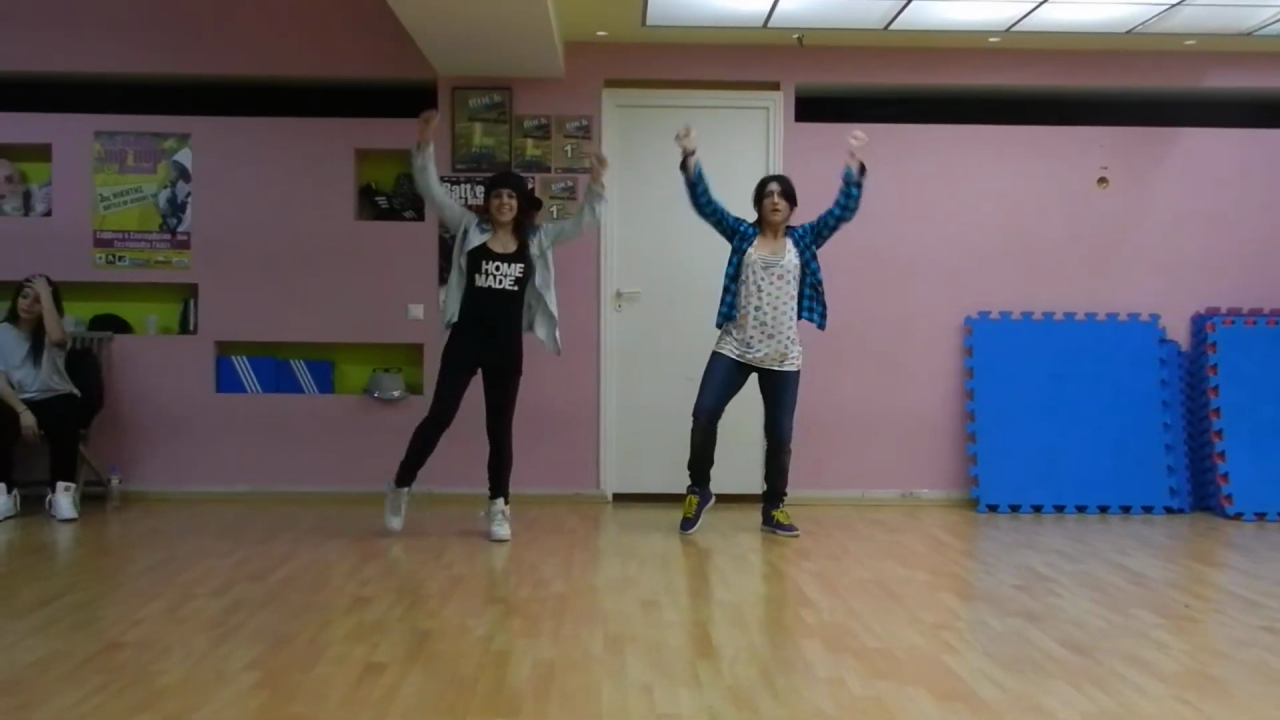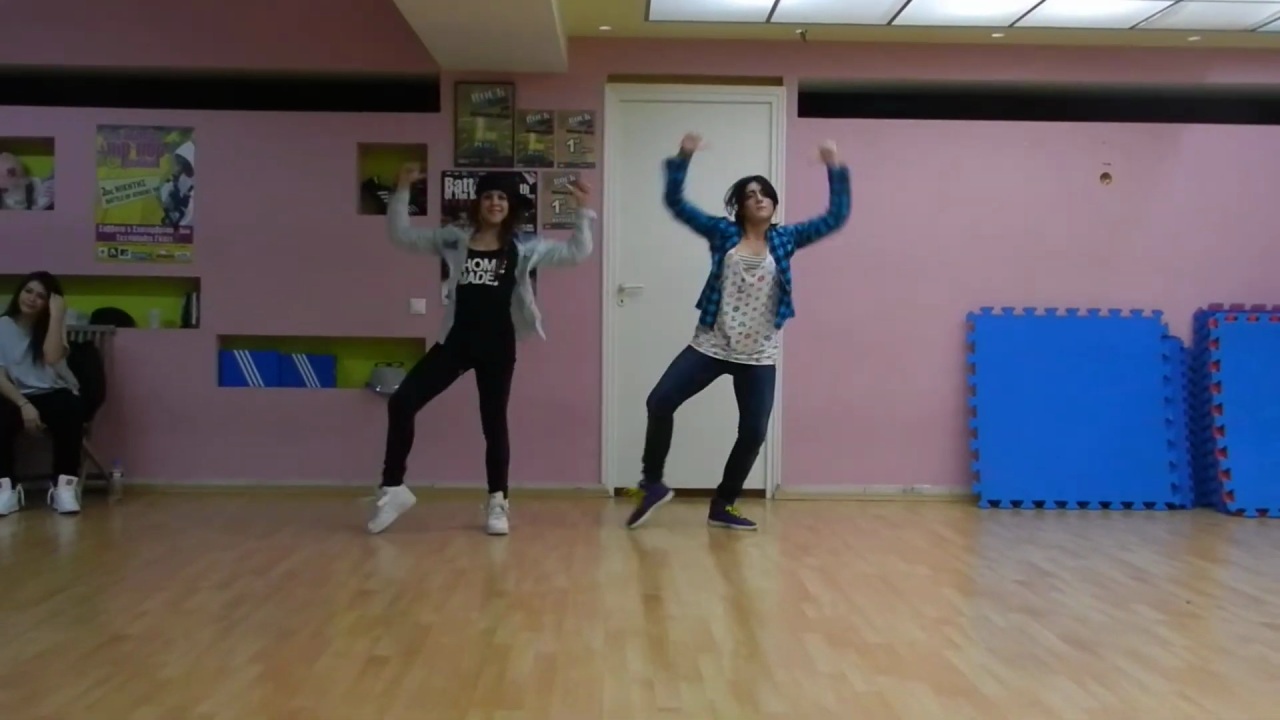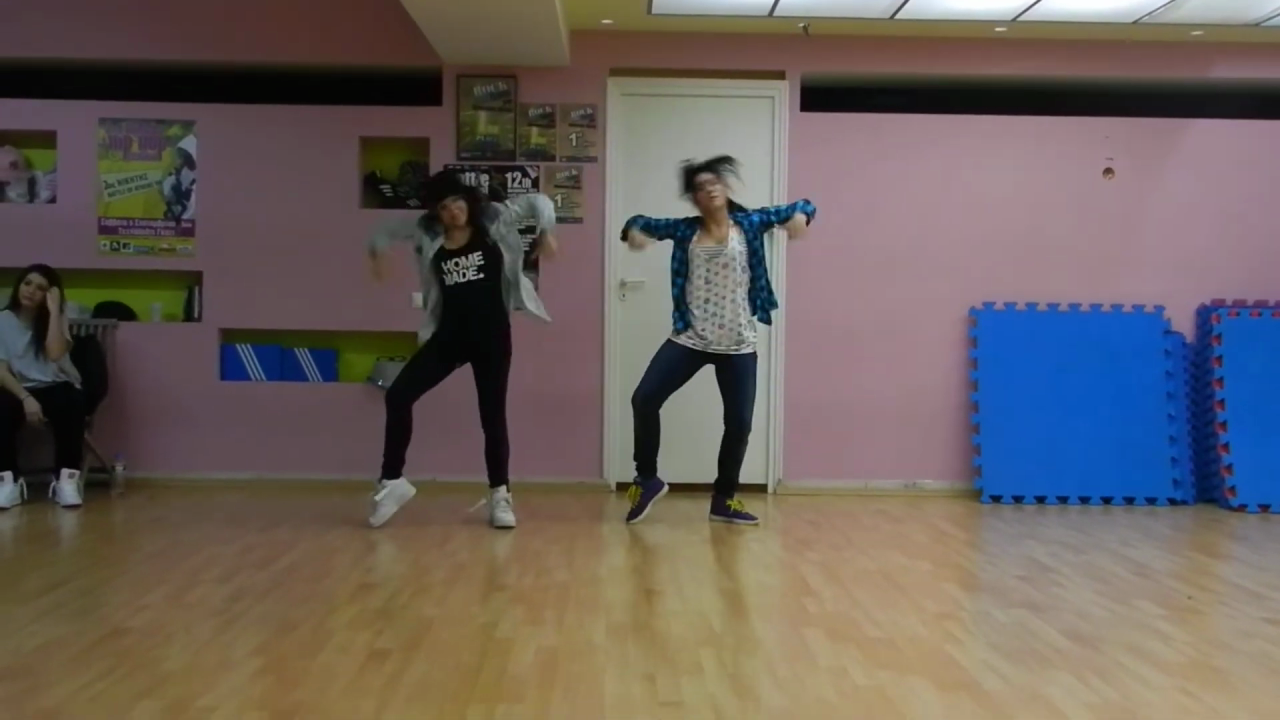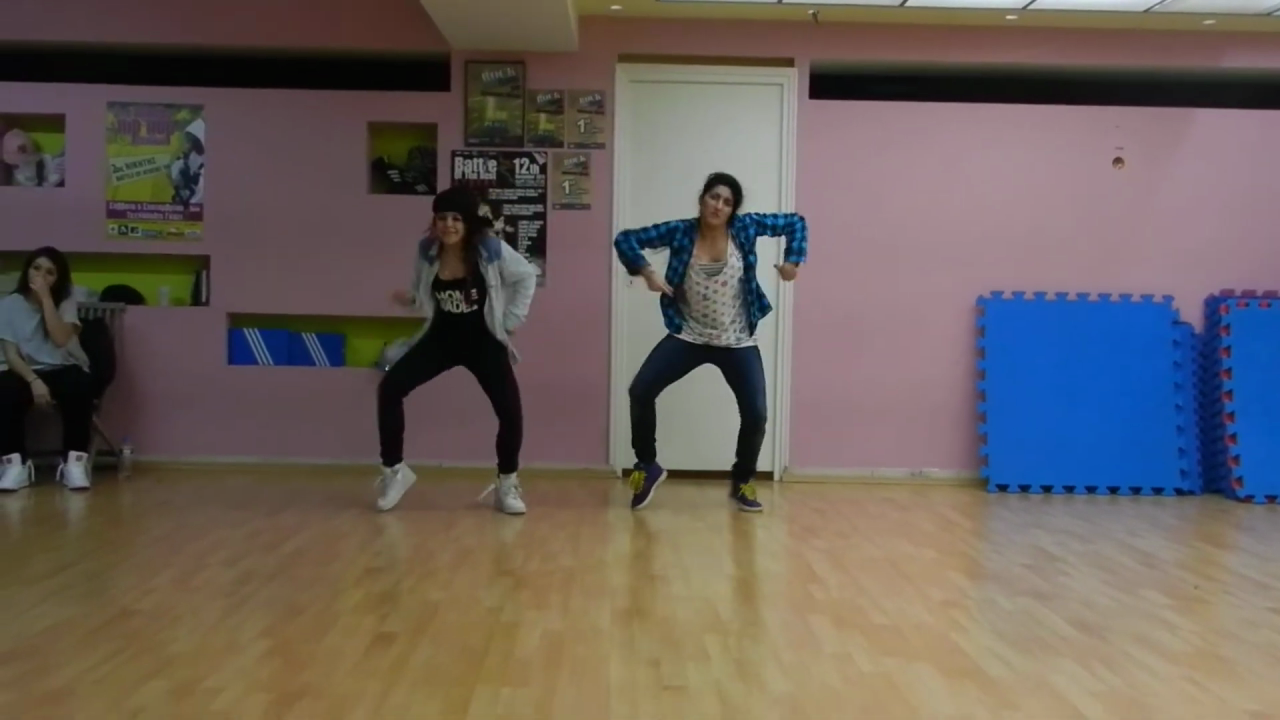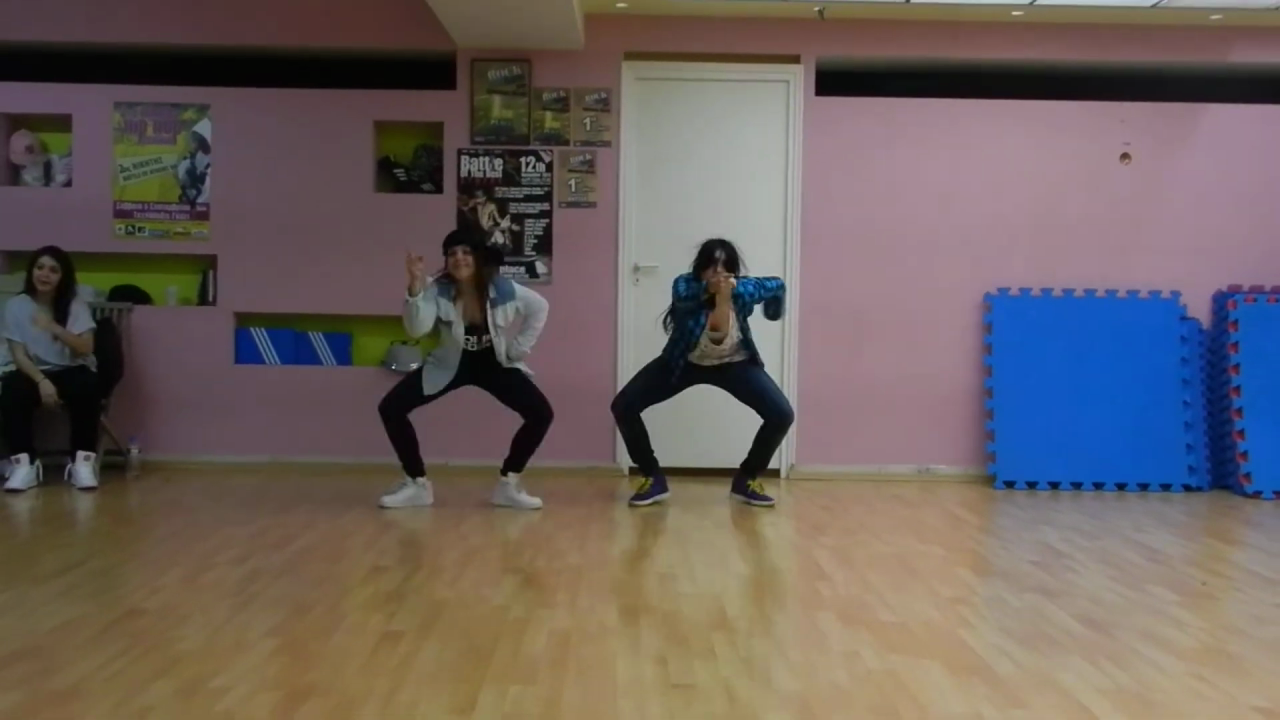
dt=0.5s
person 1, frame 1
left shoulder: (803, 241)
right shoulder: (743, 236)
left elbow: (845, 207)
right elbow: (703, 202)
left wrist: (853, 161)
right wrist: (690, 157)
left hip: (783, 356)
right hip: (735, 348)
left knee: (780, 436)
right knee: (704, 415)
left ankle: (774, 509)
right ankle: (698, 490)
person 1, frame 2
left shoulder: (785, 239)
right shoulder: (723, 234)
left elbow: (835, 217)
right elbow: (676, 203)
left wrist: (835, 169)
right wrist: (682, 158)
left hip: (758, 356)
right hip: (711, 346)
left knee: (753, 434)
right knee: (659, 403)
left ankle: (723, 504)
right ankle: (652, 485)
person 1, frame 3
left shoulder: (749, 223)
right shoulder: (684, 229)
left elbow: (800, 207)
right elbow: (640, 221)
left wrist: (800, 216)
right wrist: (632, 233)
left hip: (737, 344)
right hip: (690, 339)
left knee: (739, 423)
right knee: (644, 400)
left ankle: (724, 498)
right ankle: (647, 480)
person 1, frame 4
left shoulder: (745, 228)
right shoulder: (680, 231)
left elbow: (795, 222)
right elbow: (626, 239)
left wrist: (794, 260)
right wrist: (644, 269)
left hip: (737, 341)
right hip: (688, 336)
left knee: (756, 414)
right knee: (641, 390)
left ankle: (742, 482)
right ankle: (647, 466)
person 1, frame 5
left shoulder: (745, 290)
right shoulder: (685, 285)
left elbow: (776, 287)
right elbow: (681, 301)
left wrist: (774, 311)
right wrist: (709, 292)
left hip: (733, 364)
right hip: (683, 363)
left knee: (782, 414)
right knee: (622, 406)
left ankle: (748, 478)
right ankle: (654, 478)
person 2, frame 1
left shoulder: (537, 239)
right shoulder: (469, 228)
left elbow: (585, 224)
right elbow: (431, 189)
left wrist: (595, 184)
right wrist: (424, 147)
left hip: (507, 345)
right hip: (466, 339)
left knee: (500, 428)
right knee: (440, 416)
left ankle: (497, 508)
right ankle: (402, 487)
person 2, frame 2
left shoulder: (525, 245)
right shoulder: (454, 239)
left elbow: (576, 252)
right elbow: (403, 235)
left wrist: (584, 210)
right wrist: (403, 191)
left hip: (498, 345)
right hip: (457, 341)
left knee: (494, 427)
right knee: (401, 404)
left ankle: (497, 503)
right ankle: (393, 489)
person 2, frame 3
left shoulder: (492, 219)
right shoulder: (427, 231)
left elbow: (536, 202)
right elbow: (387, 234)
left wrist: (546, 230)
right wrist: (376, 250)
left hip: (491, 334)
right hip: (449, 334)
left knee: (493, 416)
right knee: (398, 397)
left ankle: (499, 497)
right ankle: (392, 482)
person 2, frame 4
left shoulder: (491, 249)
right shoulder: (427, 250)
left elbow: (526, 277)
left wrist: (512, 321)
right wrist: (410, 298)
left hip: (484, 340)
right hip: (442, 338)
left knee: (510, 412)
right knee: (390, 389)
left ankle: (507, 484)
right ankle: (394, 471)
person 2, frame 5
left shoulder: (503, 290)
right shoulder: (438, 289)
left elbow: (539, 307)
right elbow: (416, 329)
left wrist: (520, 347)
right wrist: (414, 287)
left hip: (493, 364)
right hip: (450, 364)
left knee: (541, 413)
right knee: (390, 408)
left ankle: (508, 483)
right ankle: (417, 484)
person 3, frame 1
left shoulder: (49, 331)
left elbow: (57, 338)
left wrist: (46, 294)
right wrist: (22, 411)
left hip: (53, 399)
left knee: (67, 415)
left ankle: (63, 493)
person 3, frame 2
left shoulder: (53, 326)
left elbow: (52, 357)
left wrist: (56, 314)
right wrist: (24, 405)
left hip: (54, 394)
left knee: (70, 410)
left ankle: (65, 486)
person 3, frame 3
left shoulder: (57, 318)
left elbow: (56, 354)
left wrist: (53, 309)
right wrist: (26, 398)
left hip: (55, 388)
left knee: (72, 402)
left ankle: (67, 479)
person 3, frame 4
left shoulder: (66, 302)
left elbow: (60, 339)
left wrist: (45, 296)
right wrist: (34, 381)
left hip: (64, 370)
right hip: (27, 372)
left knee: (80, 386)
left ankle: (75, 462)
person 3, frame 5
left shoulder: (74, 304)
left elbow: (86, 347)
left wrist: (54, 328)
right wrist: (41, 381)
left hip: (70, 371)
right hip: (34, 372)
left knee: (88, 385)
left ankle: (83, 461)
right ankle: (24, 463)
